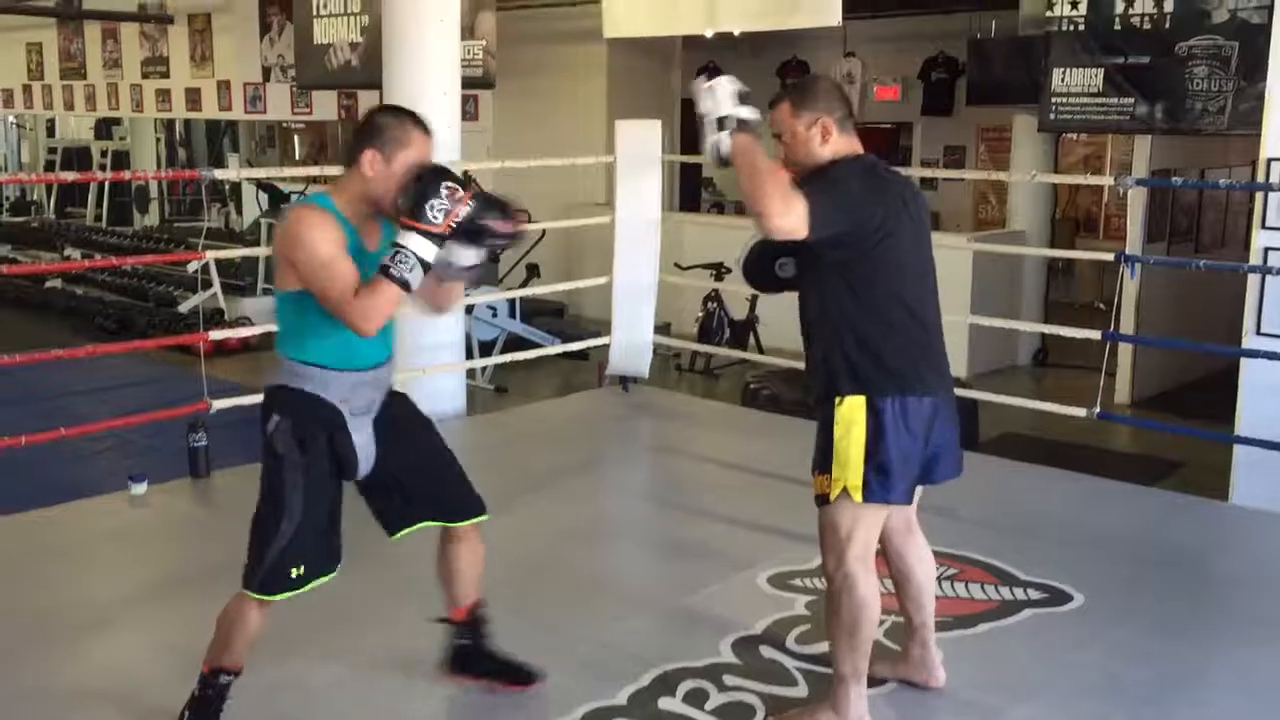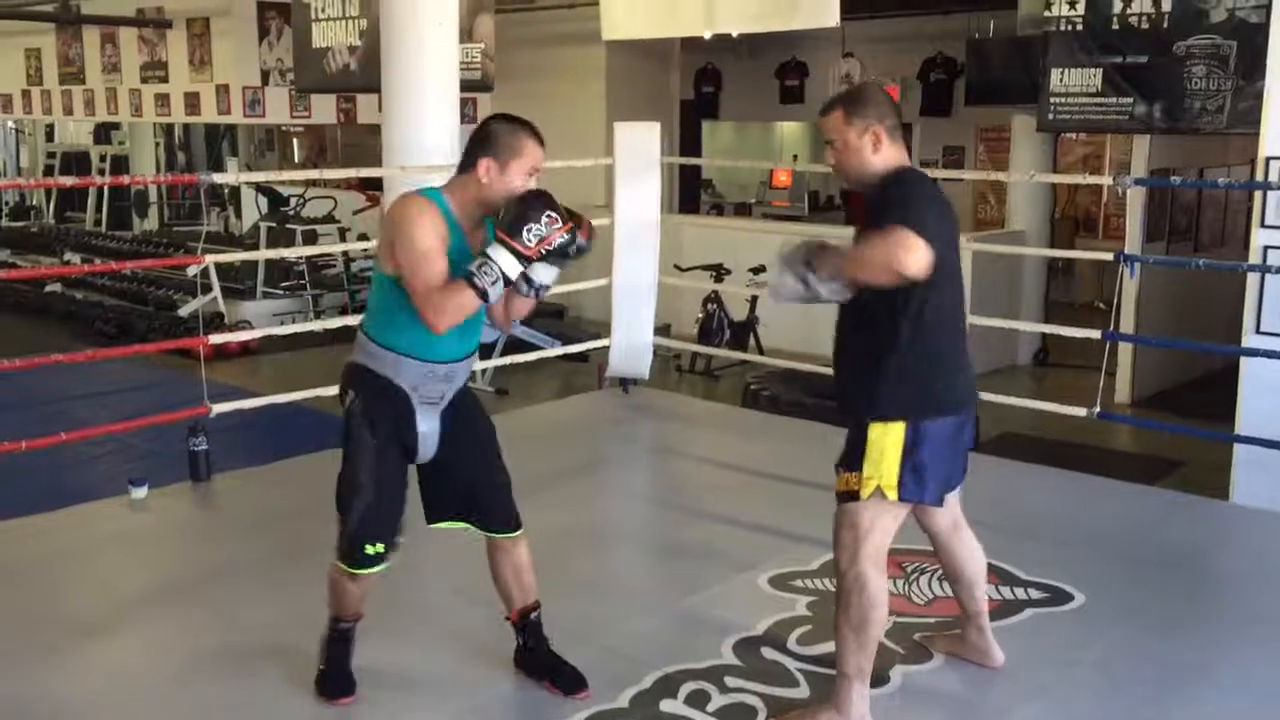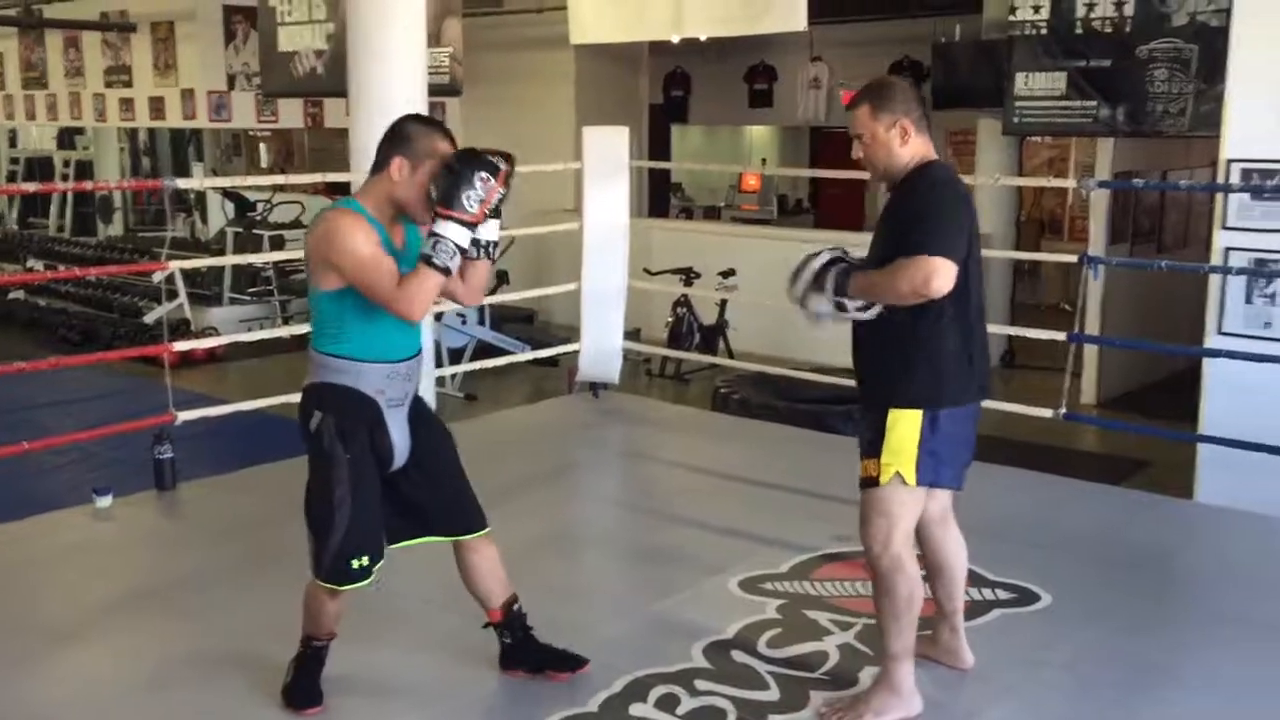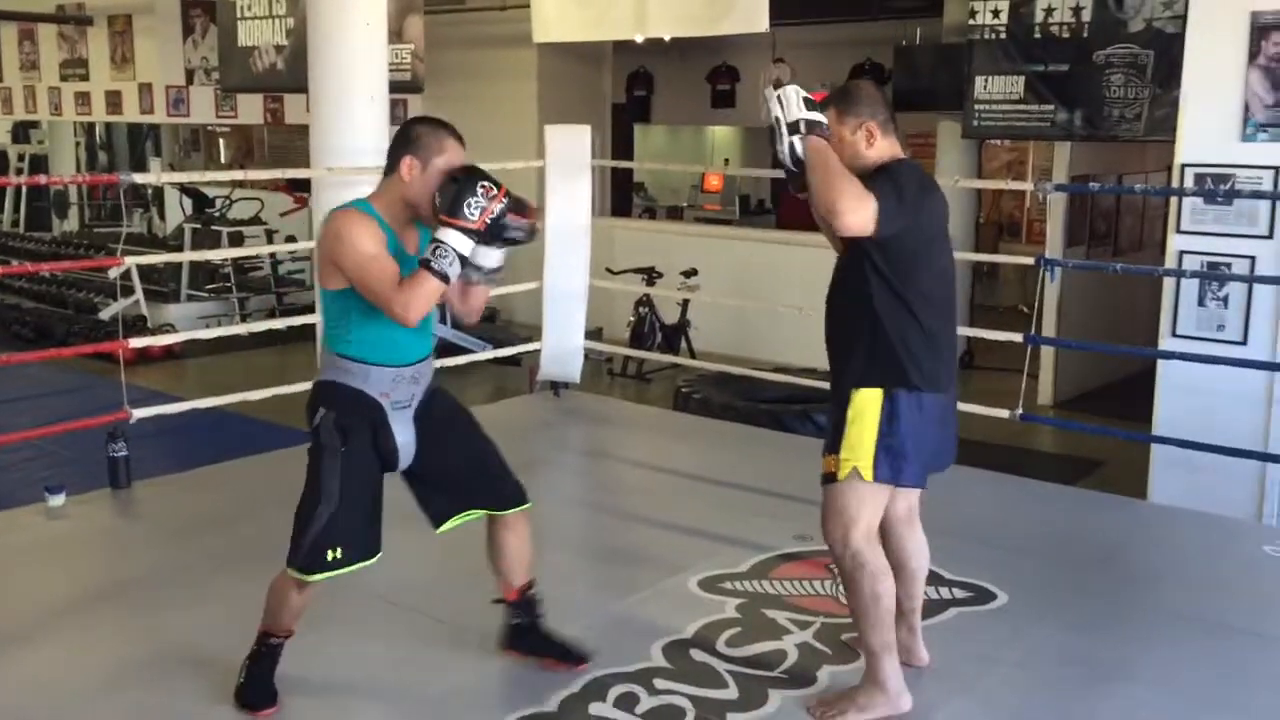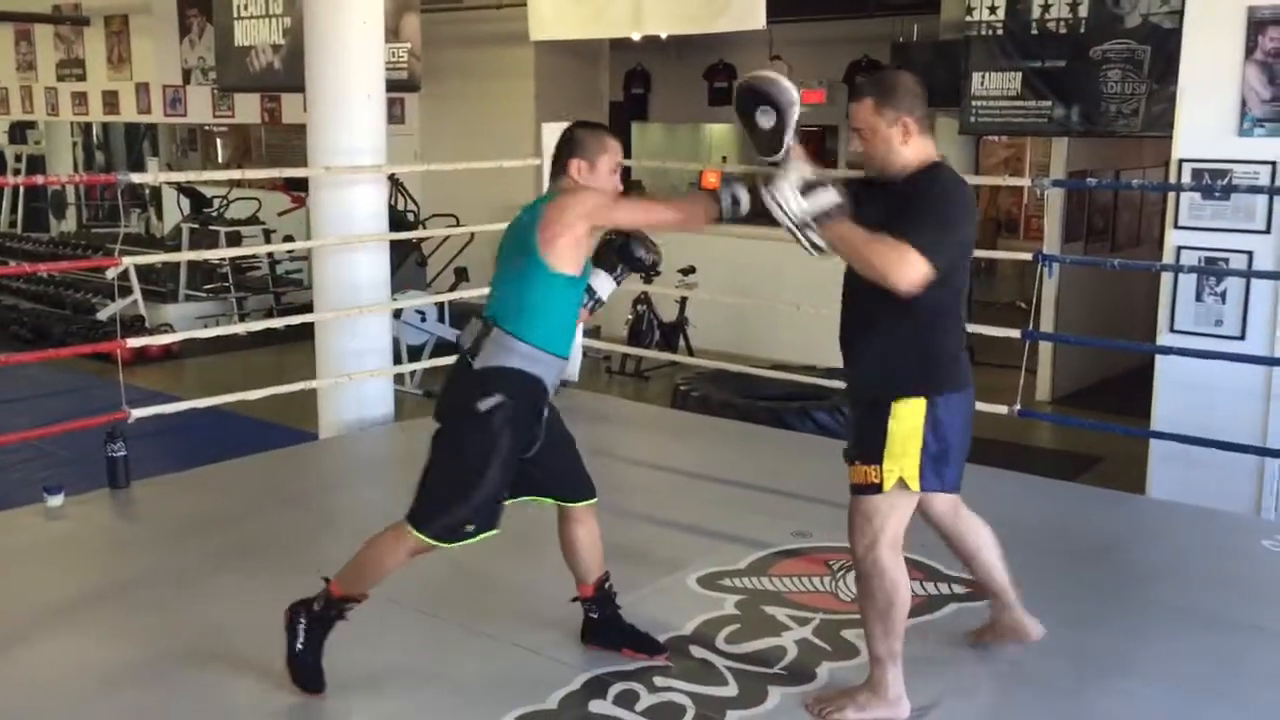
dt=0.4s
person 1, frame 1
left shoulder: (850, 182)
right shoulder: (891, 188)
left elbow: (781, 218)
left wrist: (736, 132)
right wrist: (800, 273)
left hip: (874, 398)
right hip: (923, 389)
left knee: (847, 550)
right knee: (895, 525)
right ankle: (916, 657)
person 1, frame 2
left shoulder: (908, 193)
right shoulder: (900, 195)
left elbow: (906, 259)
left wrist: (826, 261)
right wrist: (845, 274)
left hip: (905, 408)
right hip: (933, 397)
left knee: (858, 549)
right knee: (942, 519)
right ankle: (979, 636)
person 1, frame 3
left shoulder: (935, 189)
right shoulder: (919, 190)
left elbow: (933, 278)
left wrist: (850, 284)
right wrist: (853, 281)
left hip: (922, 395)
right hip: (927, 388)
left knee: (886, 536)
right knee: (933, 517)
right ankle: (950, 638)
person 1, frame 4
left shoulder: (897, 183)
right shoulder: (907, 187)
left elbow: (851, 218)
right elbow: (855, 233)
left wrist: (808, 138)
right wrist: (808, 171)
left hip: (889, 387)
right hip: (918, 382)
left knee: (850, 529)
right knee: (897, 515)
right ankle: (907, 636)
person 1, frame 5
left shoulder: (942, 196)
right shoulder: (887, 184)
left elbow: (901, 273)
right elbow: (842, 208)
left wrist: (821, 214)
right wrist: (782, 139)
left hip: (913, 394)
right hip: (897, 386)
left knee: (873, 540)
right knee: (942, 507)
right ankle: (1012, 615)
person 2, frame 1
left shoulder: (397, 221)
right shoulder: (310, 227)
left elbow: (438, 298)
right elbow: (363, 318)
left wrist: (468, 246)
right wrist: (423, 237)
left hip: (379, 407)
right hip: (308, 416)
left knee: (462, 517)
right knee: (274, 582)
left ankle: (470, 646)
person 2, frame 2
left shoulder: (491, 223)
right shoulder: (416, 215)
left elbow: (507, 319)
right elbow: (438, 314)
left wrist: (542, 264)
right wrist: (512, 250)
left hip: (449, 396)
right hip: (382, 395)
left knee: (505, 525)
right knee: (363, 548)
left ankle: (532, 645)
right ankle: (339, 643)
person 2, frame 3
left shoulder: (409, 226)
right shoulder: (341, 228)
left elbow: (471, 294)
right elbow: (411, 305)
left wrist: (483, 219)
right wrist: (457, 221)
left hip: (403, 404)
right hip: (345, 412)
left knee: (469, 527)
right knee: (343, 566)
left ankle: (516, 643)
right ankle: (309, 660)
person 2, frame 4
left shoulder: (434, 223)
right shoulder: (350, 227)
left elbow: (468, 312)
right elbow: (407, 308)
left wrist: (489, 242)
right wrist: (458, 231)
left hip: (420, 399)
right hip: (354, 409)
left knee: (508, 504)
right knee: (314, 558)
left ankle: (524, 625)
right ankle: (263, 659)
person 2, frame 5
left shoulder: (540, 221)
right shoulder: (578, 207)
right elbow: (671, 214)
left wrist: (605, 274)
right wrist: (732, 198)
left hip: (519, 388)
right hip: (498, 392)
left knee: (579, 499)
right knee: (428, 528)
left ankle: (601, 620)
right ankle: (316, 613)
